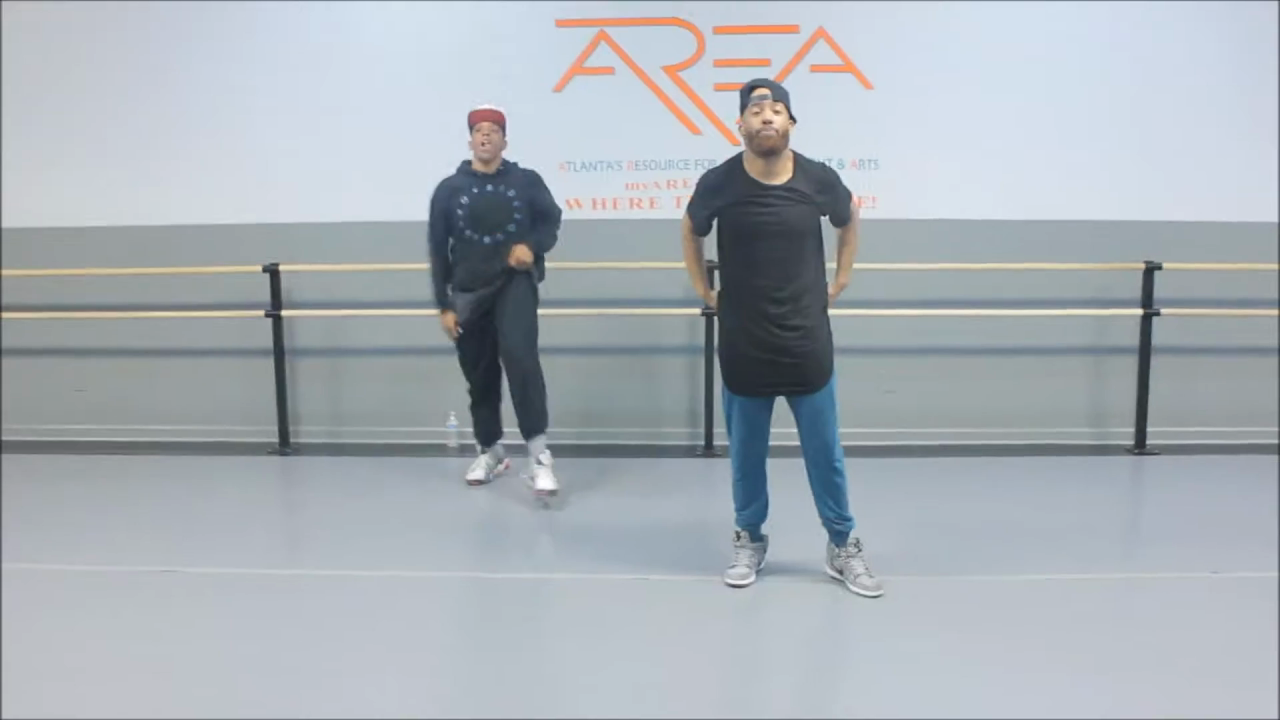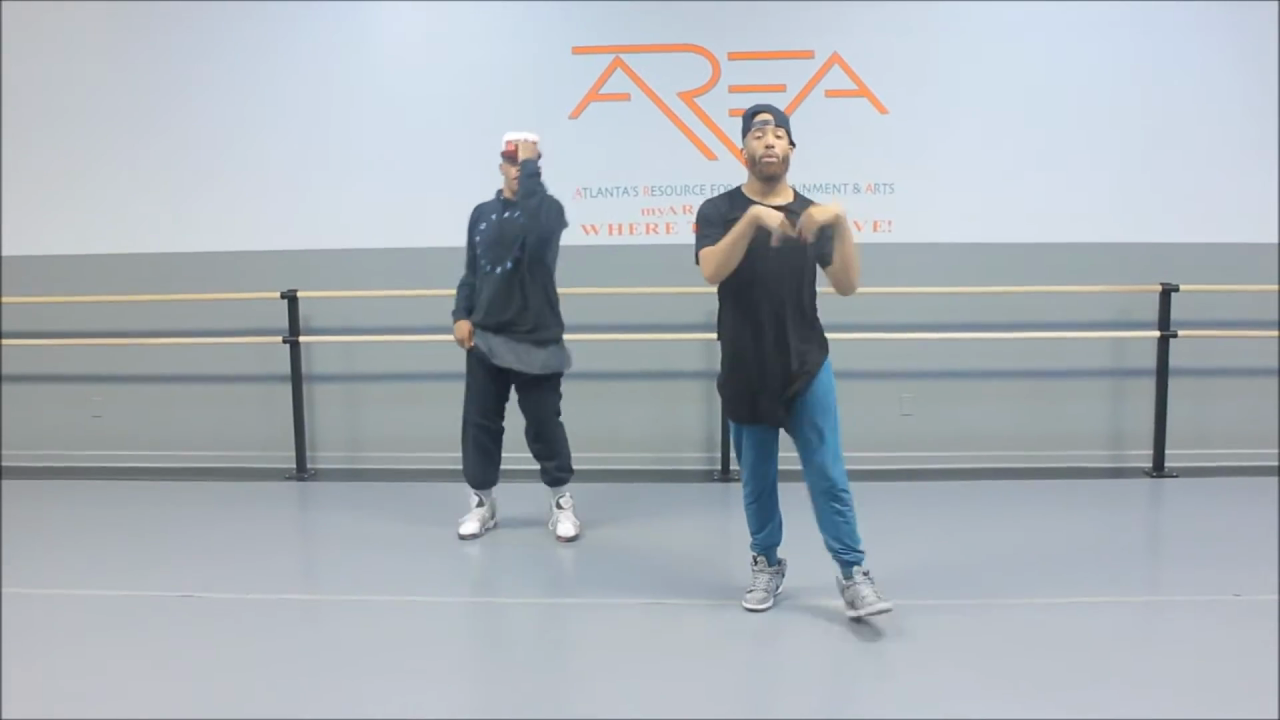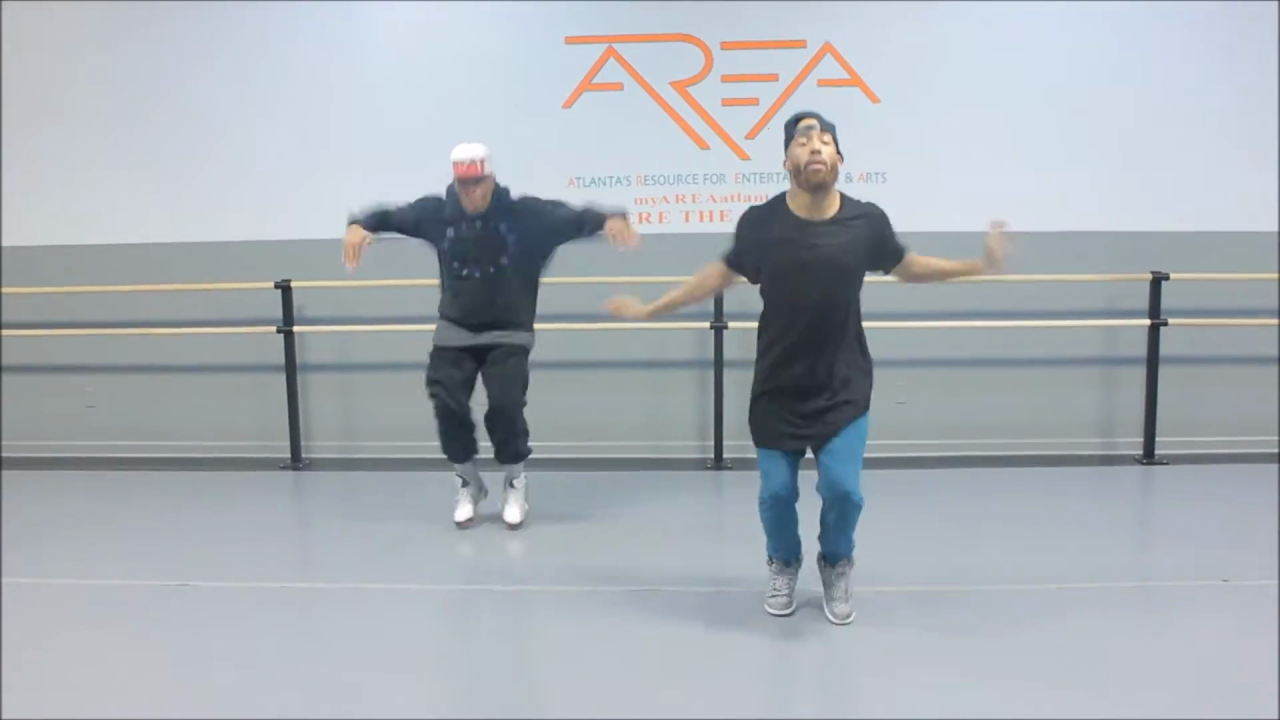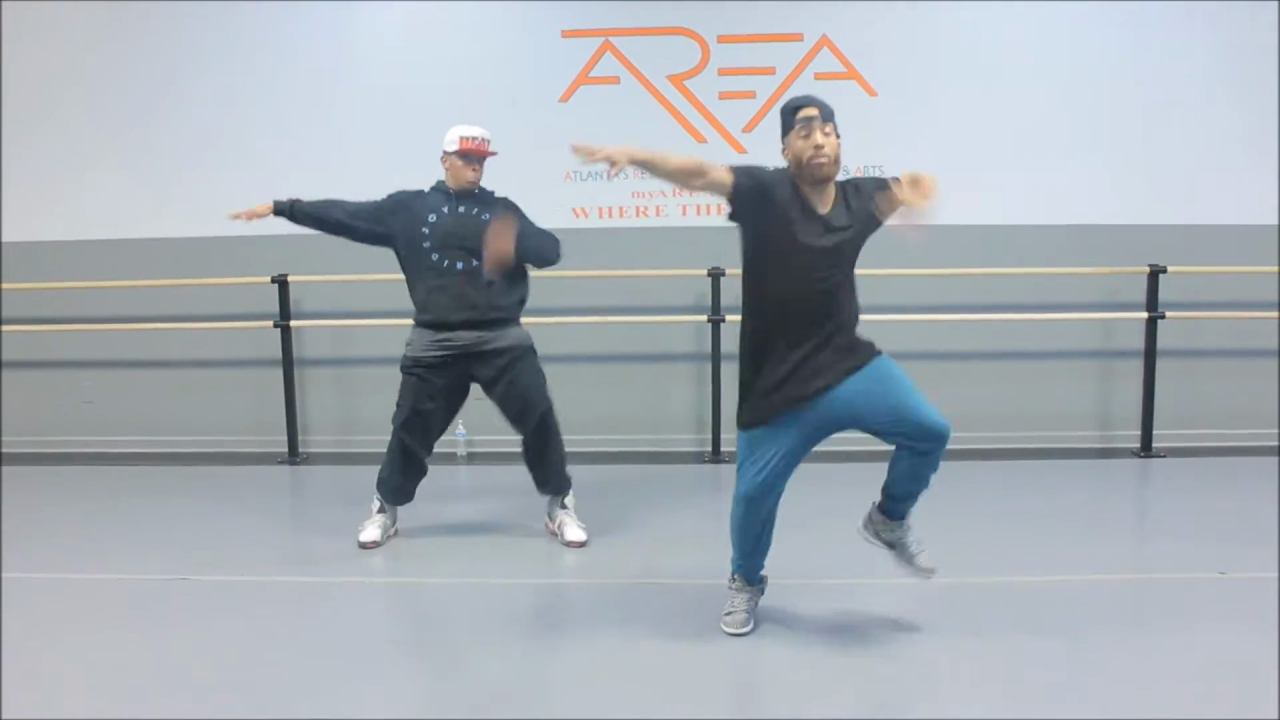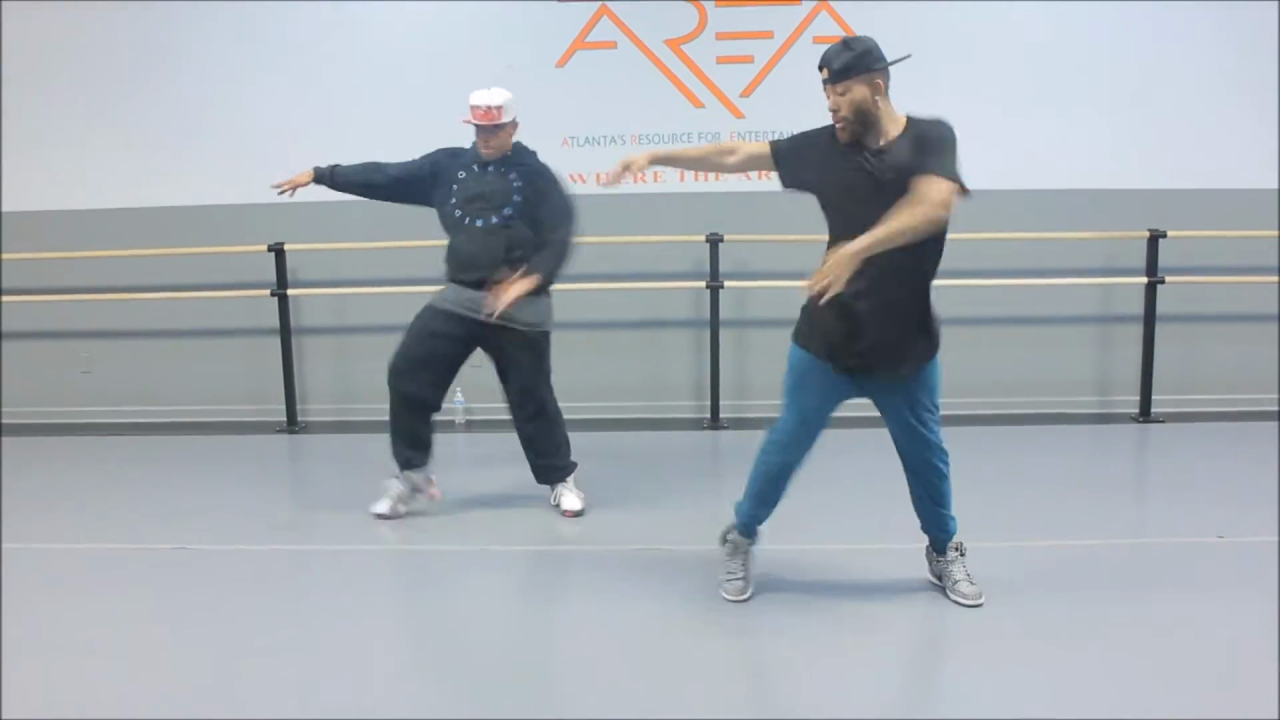
dt=1s
person 1, frame 1
left shoulder: (819, 179)
right shoulder: (718, 182)
left elbow: (849, 218)
right elbow: (691, 229)
left wrist: (842, 277)
right wrist: (702, 287)
left hip: (806, 341)
right hip: (744, 345)
left knee: (824, 449)
right knee: (747, 450)
left ankle: (843, 547)
right ankle: (749, 541)
person 1, frame 2
left shoulder: (813, 215)
right shoulder: (720, 210)
left elbow: (846, 285)
right elbow: (712, 271)
left wrist: (839, 228)
right wrist: (753, 219)
left hip: (807, 364)
right hip: (746, 371)
left knee: (827, 473)
right knee: (758, 477)
left ankle: (853, 576)
right ankle: (766, 564)
person 1, frame 3
left shoulder: (867, 221)
right shoulder: (759, 222)
left elbow: (907, 267)
right elbow: (723, 274)
left wrist: (977, 266)
right wrist: (652, 308)
left hip: (843, 390)
right hip: (776, 392)
left knee: (843, 489)
right knee: (775, 490)
left ankle: (836, 566)
right ankle: (783, 563)
person 1, frame 4
left shoulder: (860, 196)
right shoulder: (763, 191)
left elbow: (909, 186)
right elbow: (700, 173)
left wrist: (916, 190)
right wrist: (633, 155)
left hip: (848, 362)
right hip: (776, 382)
left knee: (929, 431)
right knee: (756, 491)
left ankle: (889, 519)
right ankle: (746, 585)
person 1, frame 5
left shoulder: (931, 137)
right shoulder: (822, 146)
left elbow: (934, 210)
right elbow: (736, 155)
left wrist: (857, 249)
right wrist: (657, 156)
left hip: (906, 335)
right hip: (830, 330)
left knee: (925, 451)
right knee: (791, 437)
left ankle: (944, 555)
right ankle: (739, 538)
person 2, frame 1
left shoulder: (527, 181)
right shoulder: (449, 189)
left elbow: (552, 221)
right elbow: (439, 251)
left wrist: (532, 246)
right wrist: (444, 305)
left hip: (514, 286)
right hip: (468, 295)
left knee: (521, 360)
right knee: (479, 376)
left ankle: (539, 456)
right ankle: (490, 453)
person 2, frame 2
left shoulder: (546, 206)
right shoulder: (481, 214)
left elbow: (537, 232)
left wrist: (531, 168)
right wrist: (461, 314)
left hip: (537, 340)
right hip: (485, 340)
left knee: (543, 425)
right knee: (479, 424)
left ankle: (562, 502)
right ankle: (482, 503)
person 2, frame 3
left shoulder: (524, 214)
right shoulder: (436, 211)
left elbow: (573, 217)
right elbow: (388, 217)
left wrist: (611, 219)
right wrist: (359, 225)
left hip: (509, 335)
right hip: (455, 332)
left knee: (506, 408)
right knee: (448, 406)
left ankle: (514, 485)
right ankle: (469, 484)
person 2, frame 4
left shoulder: (501, 209)
right shoulder: (409, 207)
left elbow: (549, 250)
right elbow: (343, 215)
left wrist: (514, 244)
right wrist: (278, 208)
left hip: (501, 337)
right hip: (435, 341)
left knee: (538, 416)
right knee: (412, 429)
left ankle: (560, 507)
right ankle: (384, 511)
person 2, frame 5
left shoulder: (535, 175)
right shoulder: (449, 164)
left elbow: (559, 239)
right elbow: (386, 178)
left wrist: (531, 279)
right wrist: (320, 174)
left hip: (520, 305)
right hip: (458, 297)
left knee: (531, 396)
right knee: (408, 374)
left ankle: (561, 480)
right ankle: (412, 475)
